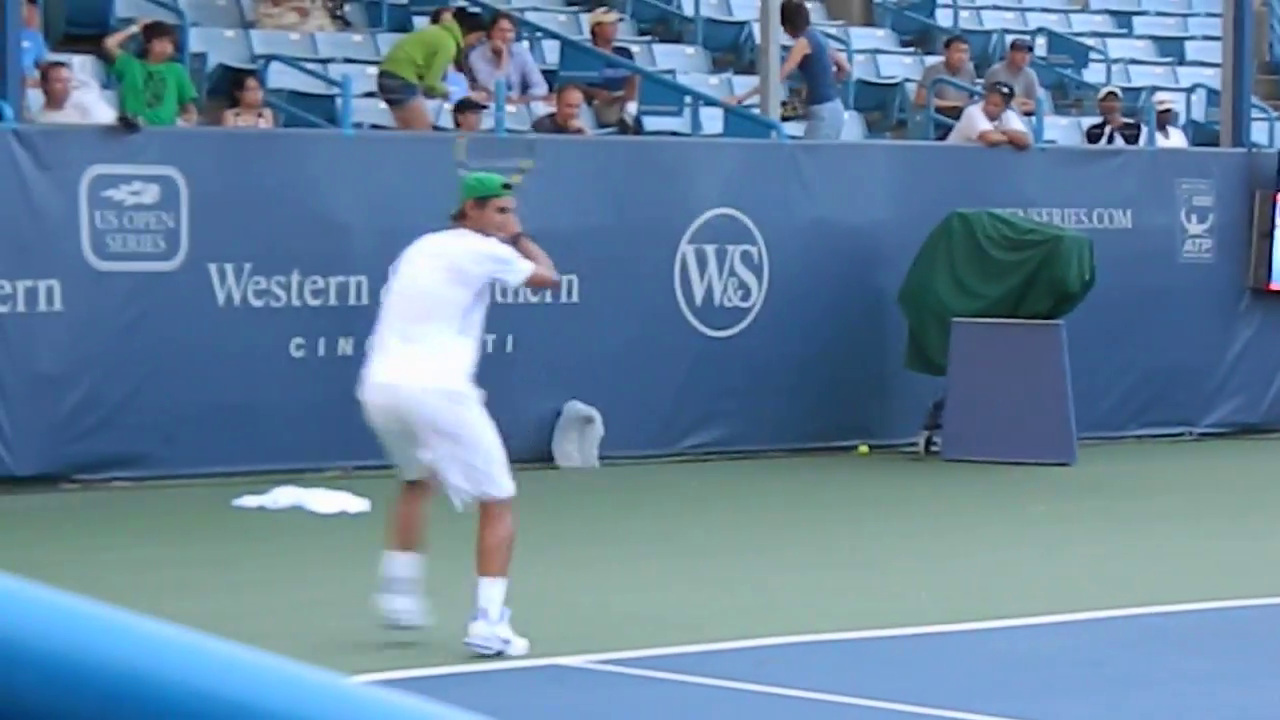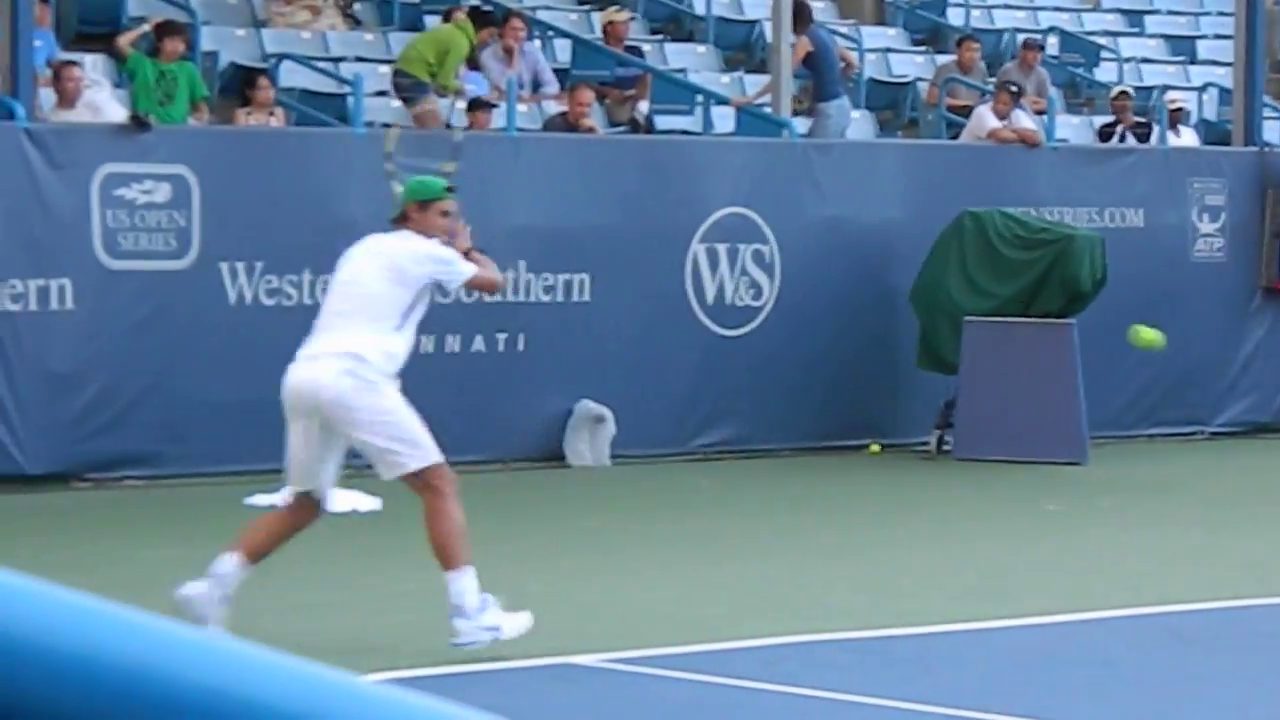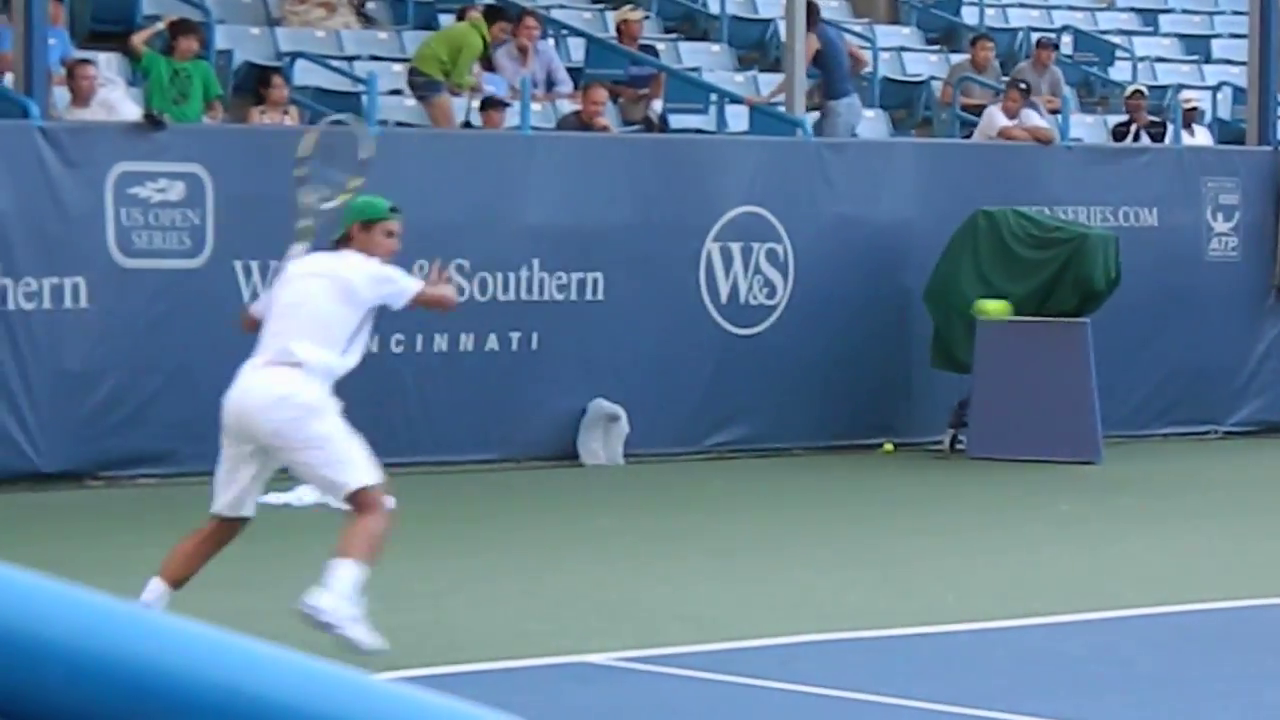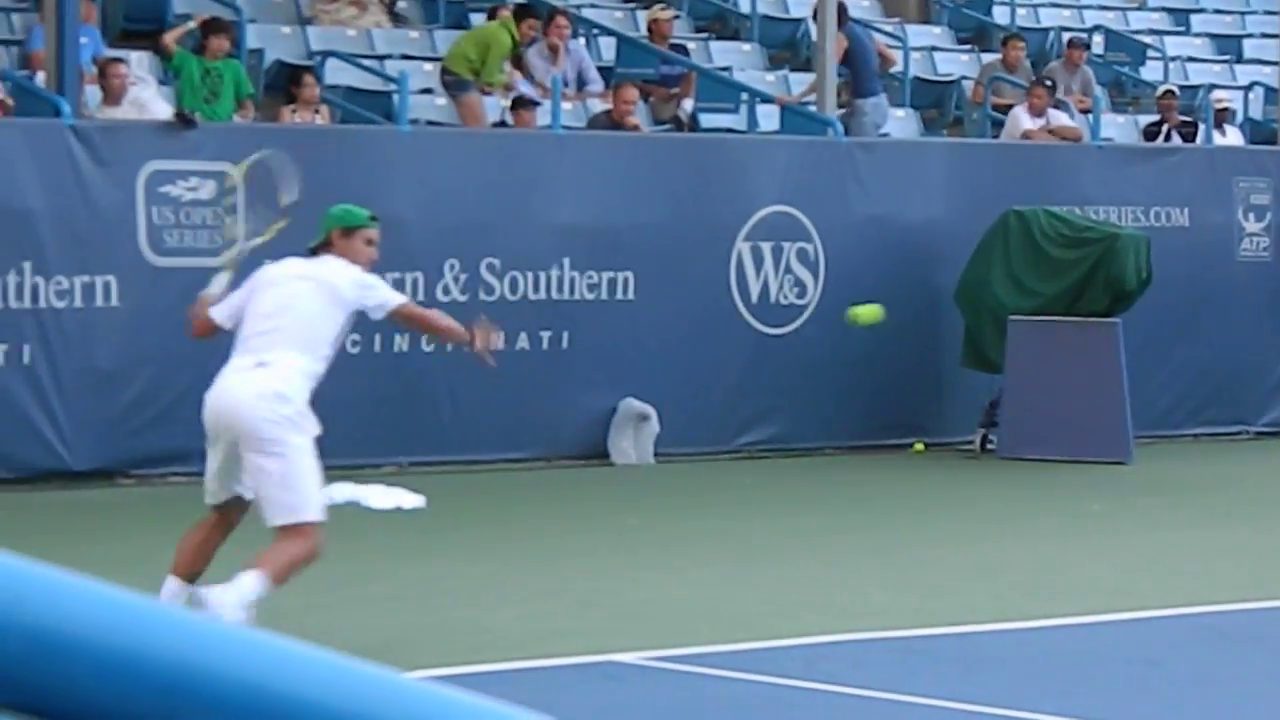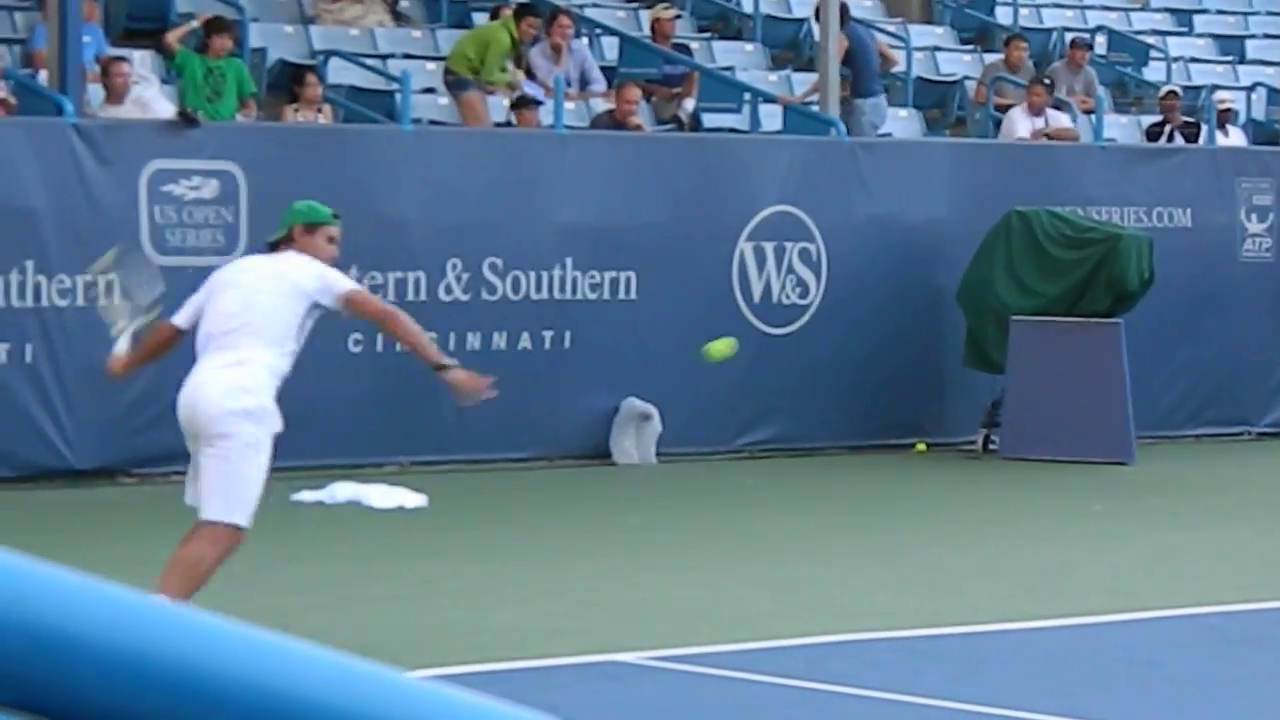
dt=0.1s
person 1, frame 1
left shoulder: (419, 249)
right shoulder: (484, 251)
right elbow: (546, 277)
right wrist: (516, 238)
left hip: (380, 385)
right hip: (436, 389)
left knee: (420, 482)
right knee: (496, 508)
left ankle: (400, 591)
right ankle: (489, 622)
person 1, frame 2
left shoulder: (363, 249)
right shoulder: (431, 254)
right elbow: (493, 282)
right wrist: (468, 251)
left hip: (303, 379)
right hip: (350, 379)
left knee: (303, 507)
right knee: (440, 486)
left ankle: (213, 590)
right ankle: (472, 613)
person 1, frame 3
left shoulder: (298, 270)
right shoulder: (373, 273)
left elbow: (252, 321)
right elbow: (446, 299)
right wrist: (440, 281)
left hip: (243, 398)
right hip: (296, 403)
left knee: (227, 523)
right knee: (372, 505)
left ankle: (142, 613)
right ankle: (337, 597)
person 1, frame 4
left shoulder: (268, 275)
right shoulder: (352, 280)
left elbow: (201, 328)
right elbow: (423, 319)
left wrist: (205, 300)
right wrist: (472, 337)
left hip: (222, 397)
right hip: (272, 405)
left knee: (225, 511)
right knee: (301, 540)
right ankle: (225, 605)
person 1, frame 5
left shoulder: (225, 274)
right shoulder: (309, 272)
left elbow: (165, 333)
right elbow: (387, 316)
left wrist: (127, 362)
right wrist: (446, 368)
left hip: (195, 396)
right hip: (240, 403)
left knee: (214, 522)
right knee: (221, 534)
